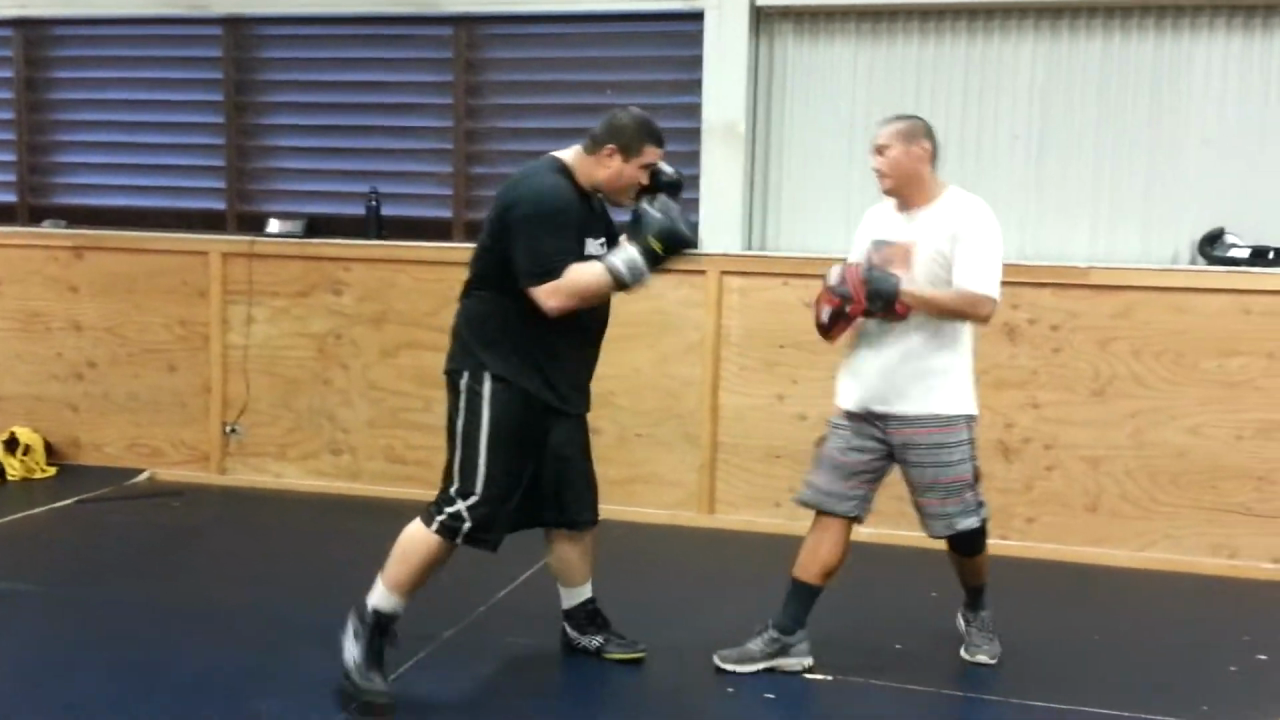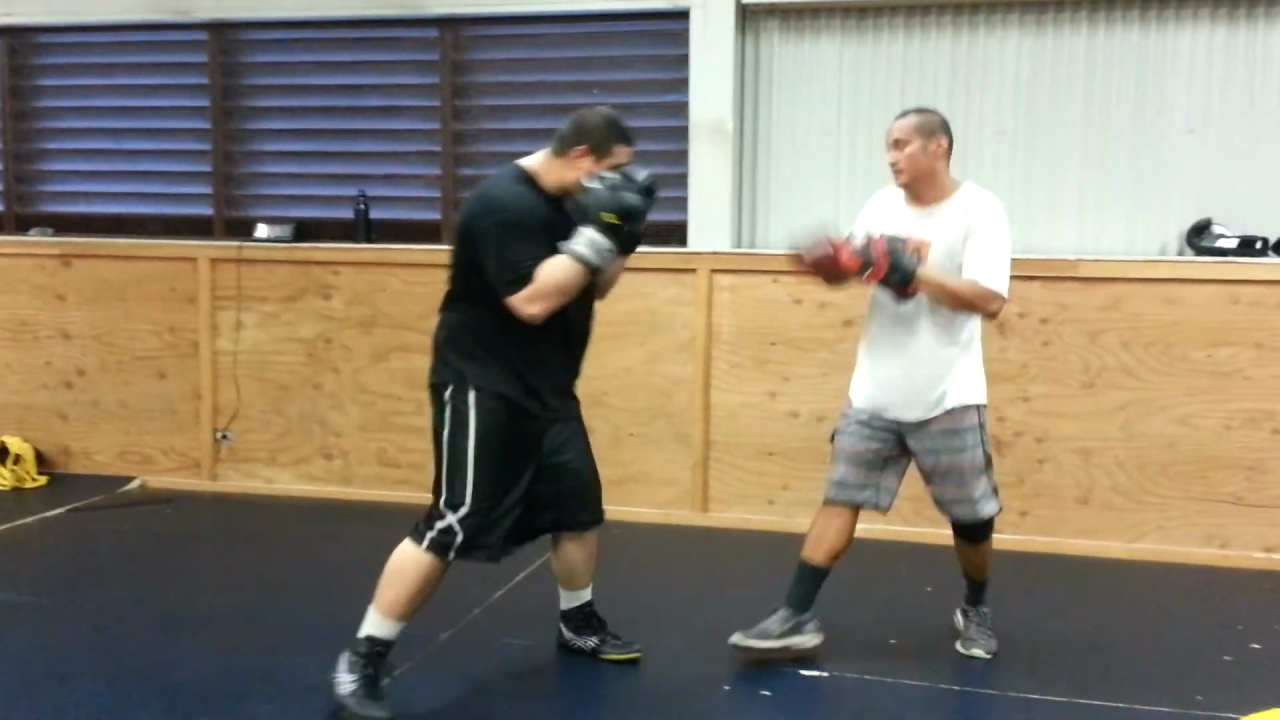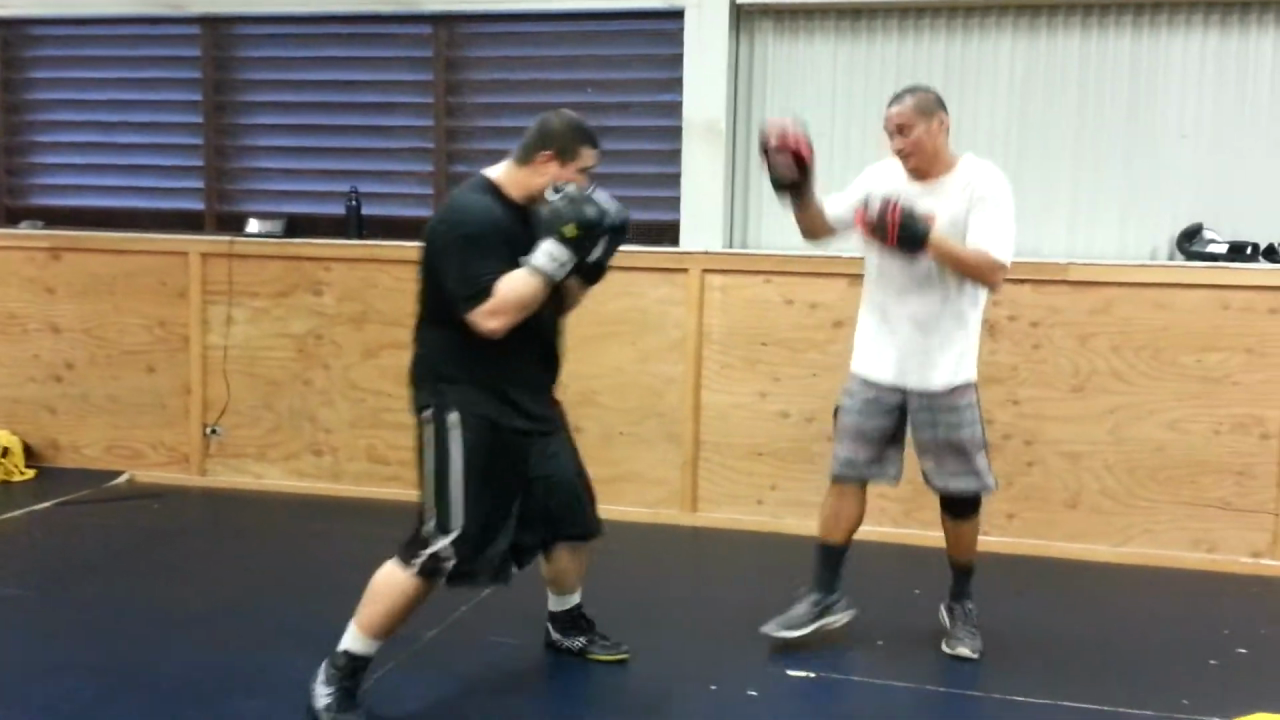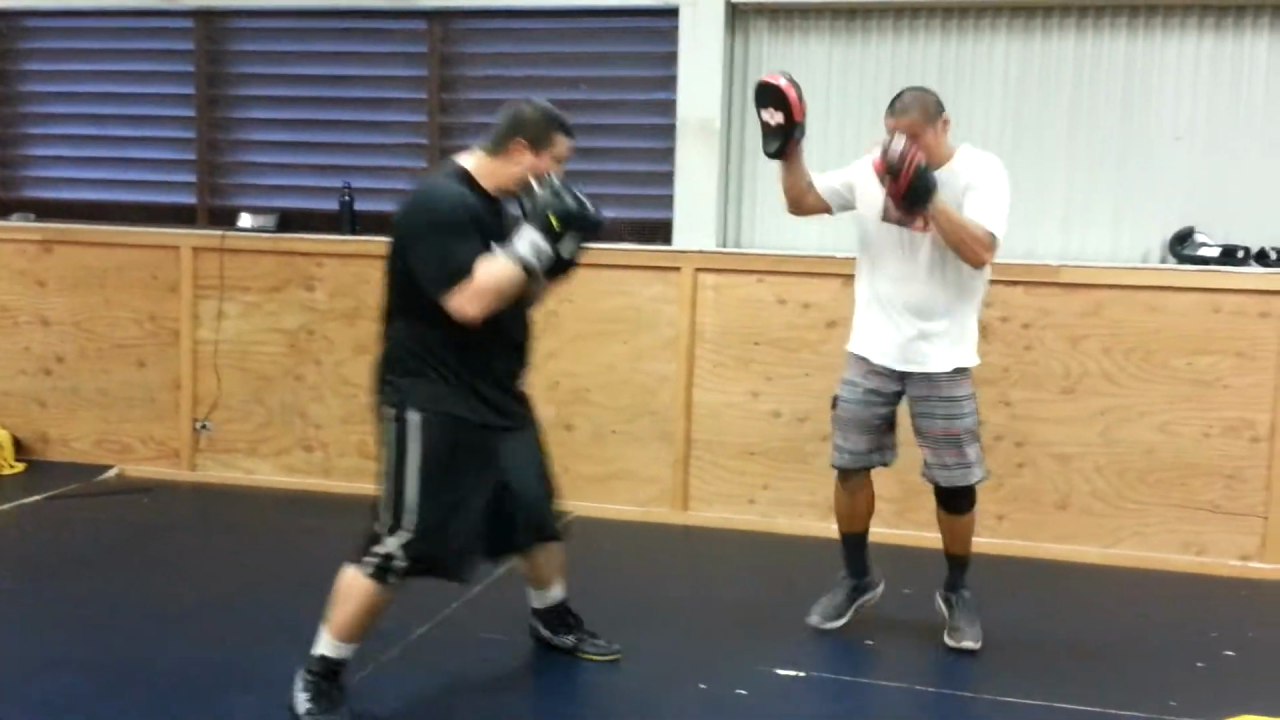
dt=0.1s
person 1, frame 1
left shoulder: (589, 199)
right shoulder: (539, 195)
left elbow: (612, 279)
right elbow: (555, 295)
left wrist: (650, 223)
right wrist: (642, 251)
left hip: (555, 381)
right hip: (498, 374)
left knee: (574, 508)
right knee: (466, 510)
left ankle: (583, 624)
right ankle: (370, 625)
person 1, frame 2
left shoulder: (561, 203)
right shoulder: (506, 203)
left elbow: (596, 284)
right elbow: (532, 301)
left wrist: (621, 225)
right wrist: (600, 235)
left hip: (543, 387)
right hip: (482, 388)
left knee: (578, 508)
right knee: (452, 526)
left ankle: (579, 623)
right ankle: (362, 659)
person 1, frame 3
left shoulder: (526, 215)
right shoulder: (469, 217)
left elbow: (556, 304)
right elbow: (492, 315)
left wrist: (590, 256)
right wrist: (558, 246)
left hip: (527, 403)
right hip: (465, 407)
left knee: (569, 517)
right knee: (440, 549)
left ankle: (566, 624)
person 1, frame 4
left shoulder: (495, 205)
right shoulder: (440, 204)
left elbow: (520, 296)
right elbow: (470, 301)
left wrist: (561, 249)
right wrist: (538, 234)
left hip: (494, 399)
right hip: (430, 403)
left knee: (537, 517)
right knee: (402, 547)
left ankle: (553, 620)
person 2, frame 1
left shoulder: (968, 215)
right shoulder: (876, 218)
left elbow: (981, 305)
left wrist: (898, 295)
right wrist: (838, 305)
left hip: (936, 405)
right hip: (864, 399)
left knee: (962, 526)
right knee: (829, 508)
left ankle: (976, 614)
right ankle: (785, 637)
person 2, frame 2
left shoulder: (979, 211)
right shoulder: (880, 206)
left elbow: (990, 301)
right elbow: (856, 270)
left wrist: (917, 275)
right wrist: (835, 267)
left hip: (946, 397)
right hip: (877, 392)
left knee: (973, 515)
right knee: (842, 497)
left ankle: (976, 611)
right ankle: (797, 616)
person 2, frame 3
left shoulder: (984, 183)
right shoulder: (878, 178)
left elbow: (992, 272)
right elbow: (816, 228)
left wrist: (925, 237)
right wrist: (798, 192)
left hip: (943, 368)
right hip: (875, 361)
left knee: (961, 490)
right knee: (847, 474)
left ankle: (960, 604)
right ankle: (822, 597)
person 2, frame 4
left shoulder: (981, 171)
right shoulder: (876, 167)
left elbow: (979, 251)
right elbow: (802, 201)
left wrist: (927, 195)
right wrist: (789, 153)
left hip: (942, 357)
right hip: (872, 350)
left knee: (955, 482)
right knee: (850, 464)
left ankle: (957, 594)
right ankle: (858, 579)
